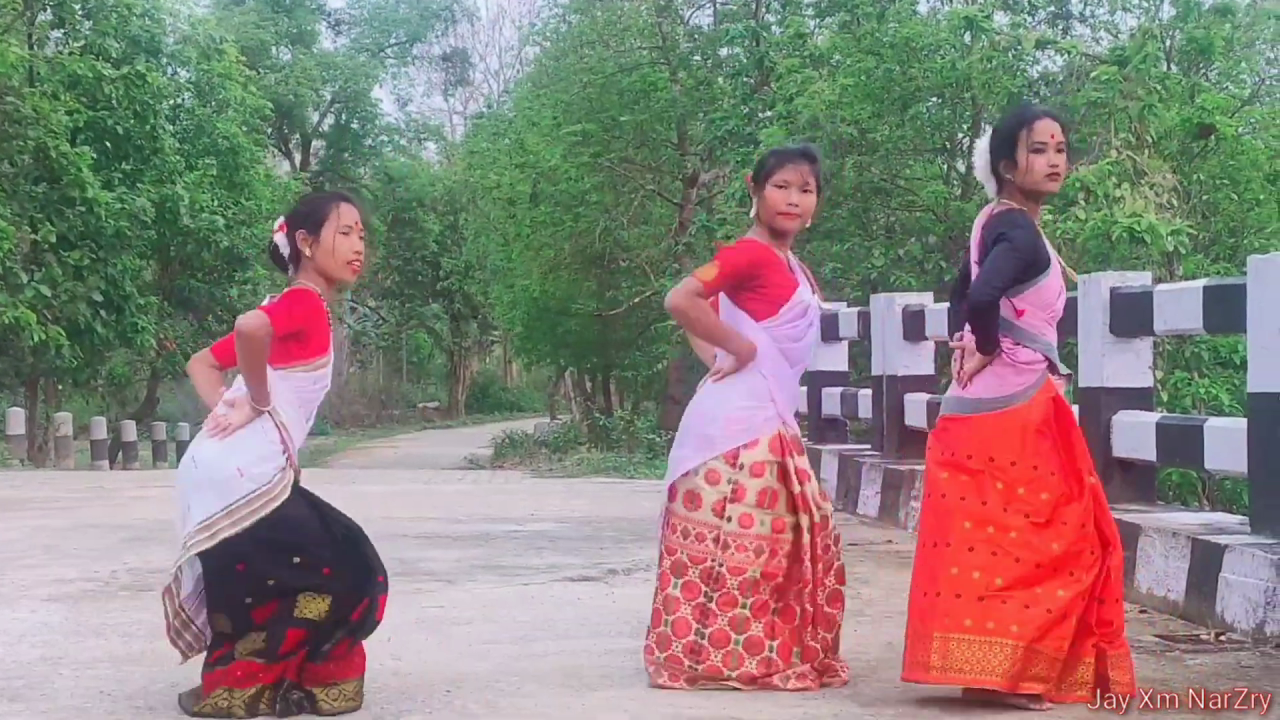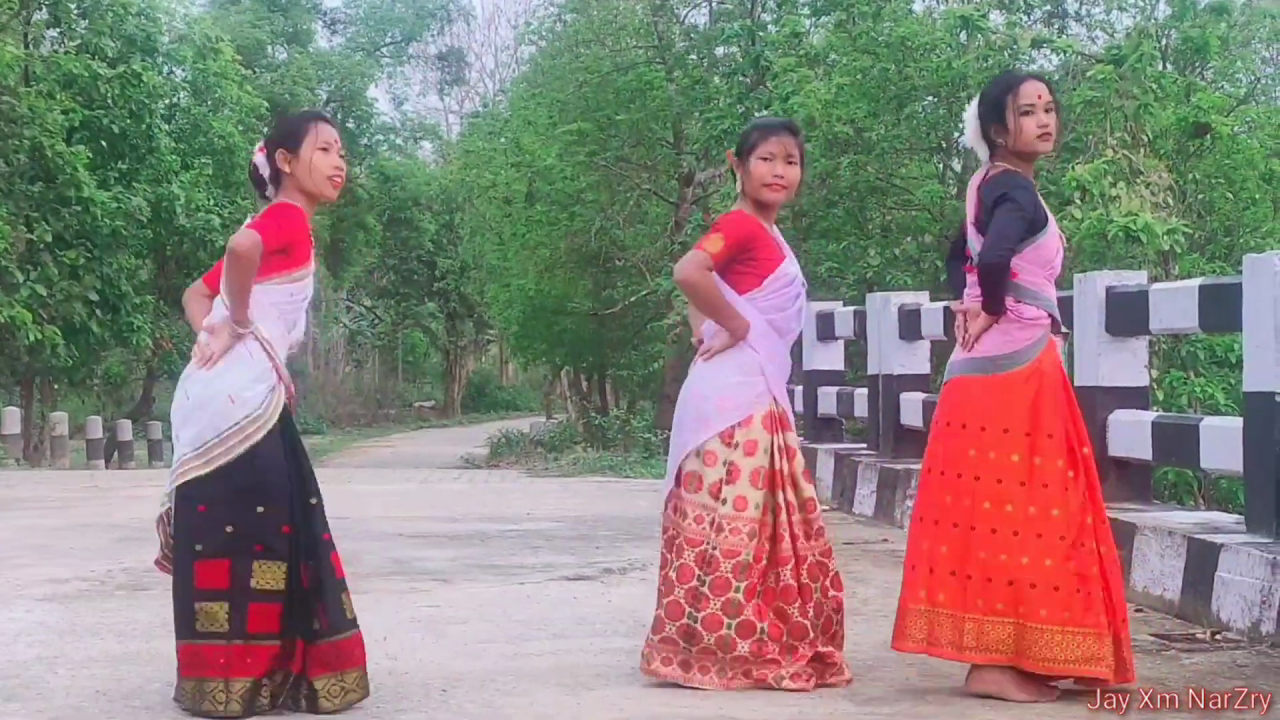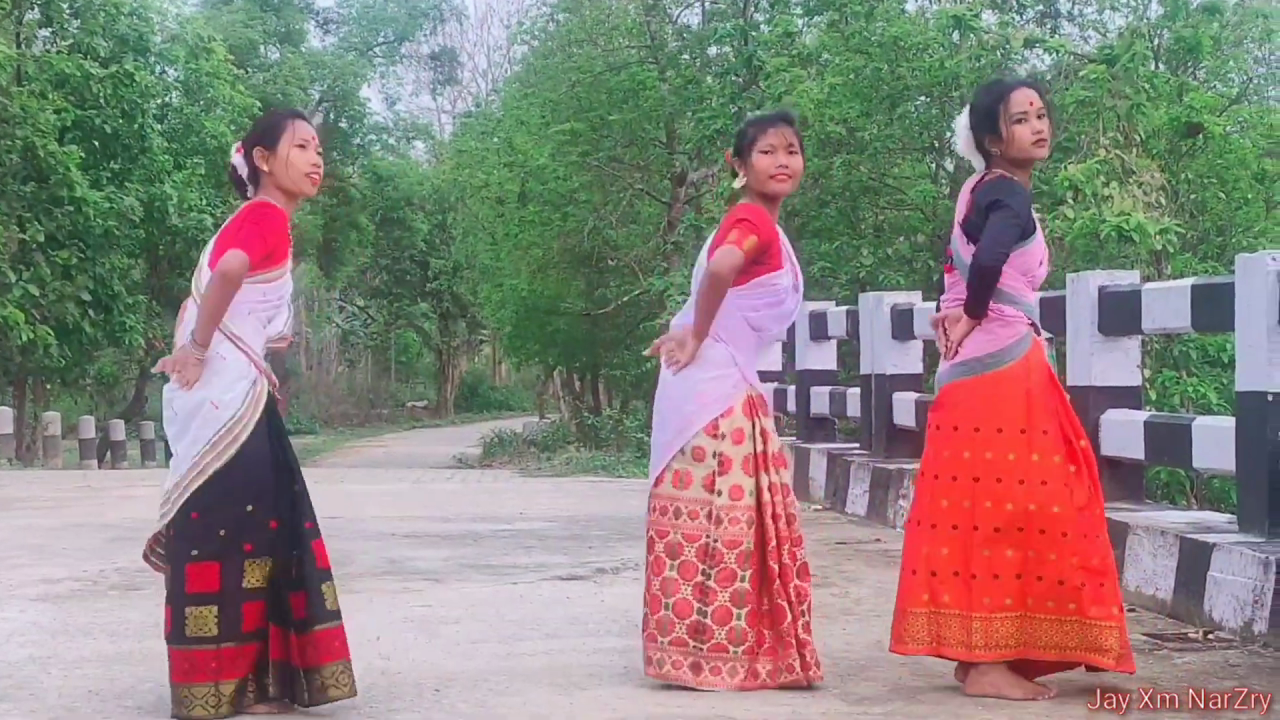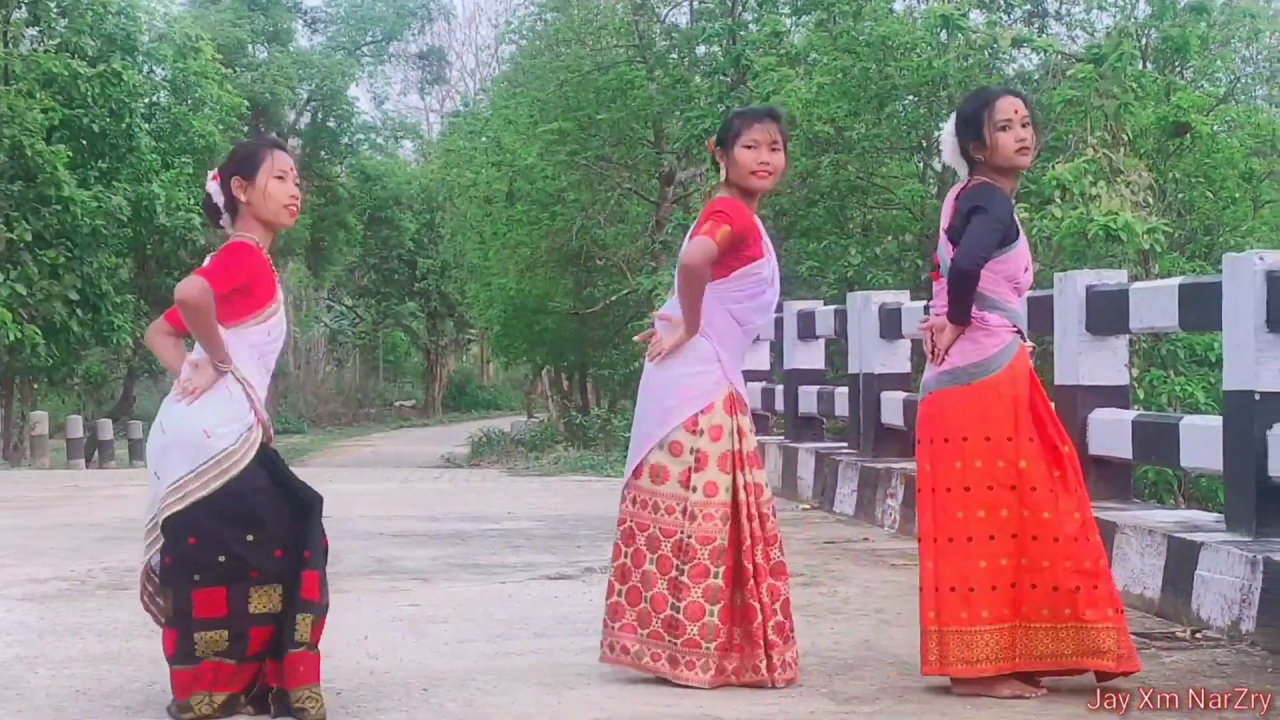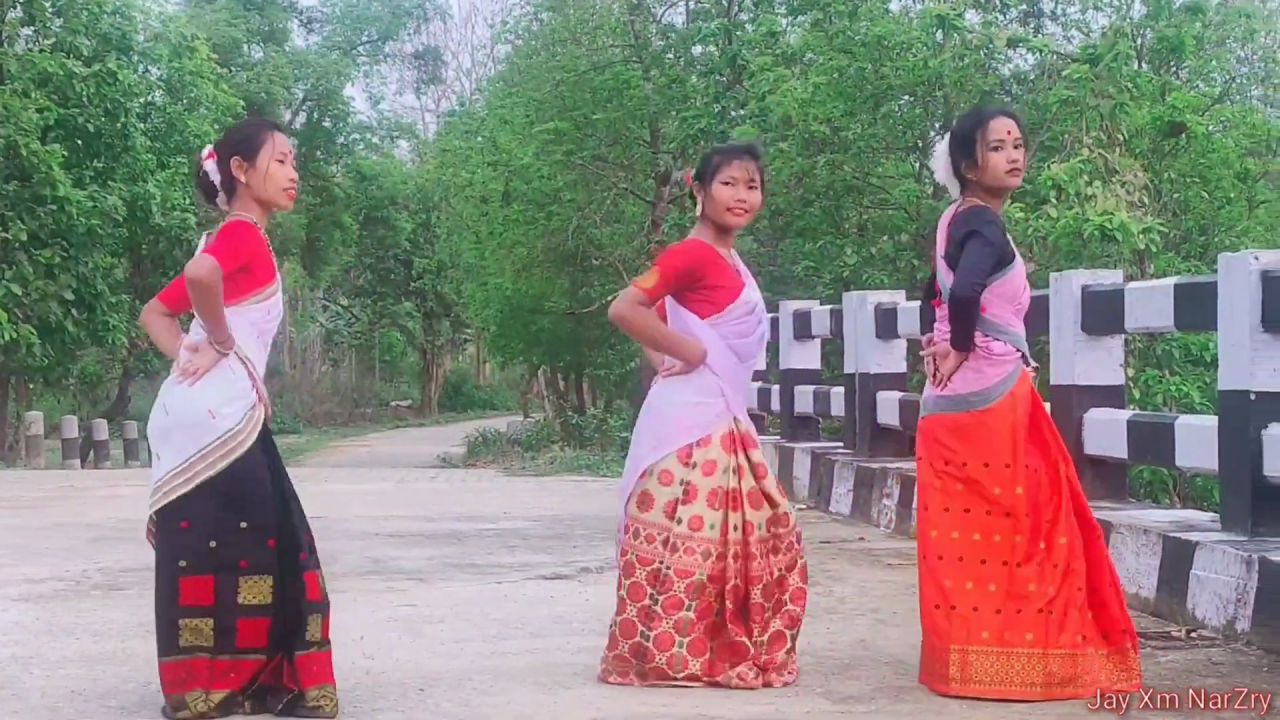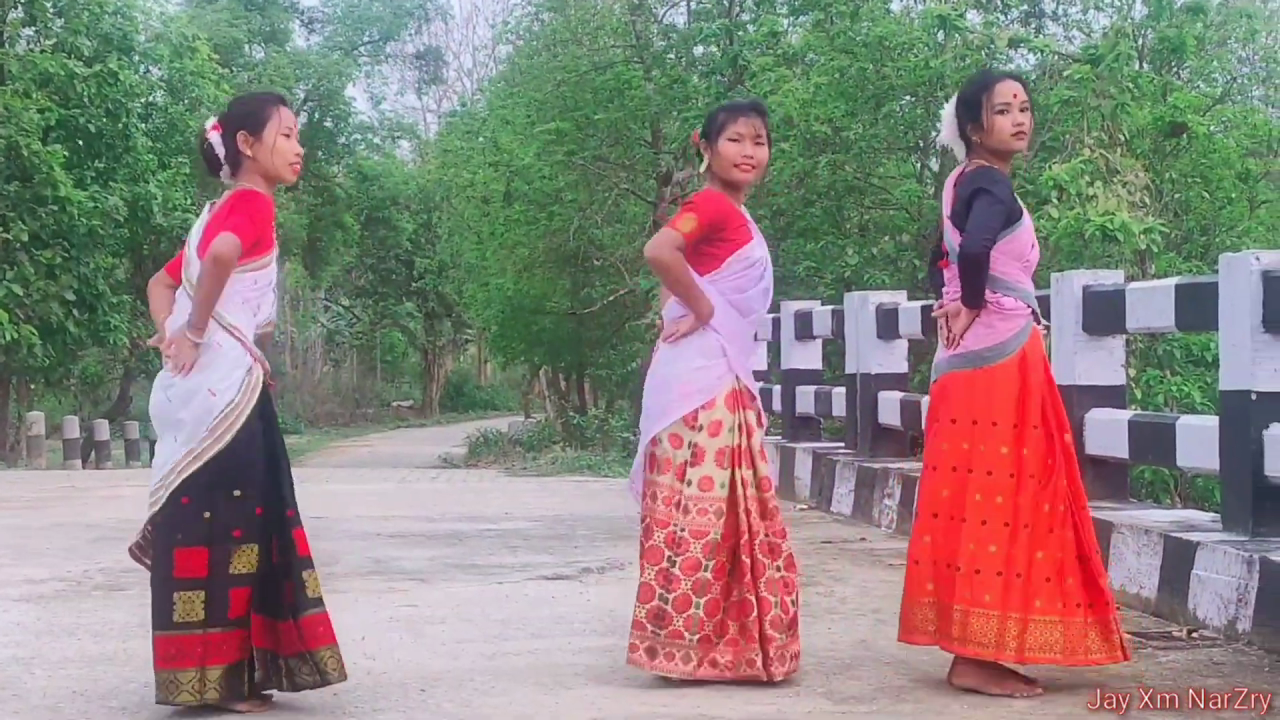
dt=0.2s
person 1, frame 1
left shoulder: (1000, 224)
right shoulder: (1017, 230)
left elbow: (964, 293)
right elbow: (983, 297)
left wrist: (974, 346)
right wrist: (987, 353)
left hip: (1012, 403)
right hip: (1010, 406)
left knee: (1061, 535)
right knee: (1030, 541)
left ankle: (1011, 667)
right ankle: (993, 673)
person 1, frame 2
left shoulder: (993, 186)
right shoulder: (1015, 188)
left elbow: (963, 256)
right elbow: (995, 258)
right wrist: (992, 313)
left hip: (998, 368)
right hip: (1014, 366)
left knee: (1003, 509)
right knee: (1017, 510)
left ankle: (1001, 656)
right ankle: (994, 663)
person 1, frame 3
left shoulder: (981, 191)
right shoulder: (1008, 193)
left elbow: (961, 262)
right elbow: (986, 263)
left wrist: (955, 315)
right wrist: (976, 316)
left hip: (984, 371)
right hip: (1002, 368)
left knee: (1004, 506)
right knee: (1011, 505)
left ankle: (987, 655)
right ankle: (987, 663)
person 1, frame 4
left shoulder: (970, 199)
right shoulder: (989, 199)
left elbow: (951, 271)
right elbow: (967, 265)
left wrist: (946, 322)
right wrist: (957, 324)
left hip: (968, 380)
right hip: (986, 377)
left knee: (987, 512)
right knee: (1006, 509)
left ankle: (988, 658)
right ankle: (979, 666)
person 1, frame 5
left shoulder: (961, 221)
right shoulder: (983, 224)
left elbow: (942, 291)
right elbow: (964, 293)
right wrist: (960, 349)
left hip: (967, 401)
right hip: (989, 399)
left knee: (987, 533)
right knee: (1013, 530)
left ankle: (980, 666)
right ankle: (987, 674)
person 1, frame 6
left shoulder: (968, 184)
right shoulder: (990, 183)
left elbow: (949, 258)
right elbow: (972, 250)
right wrist: (972, 308)
left hip: (978, 362)
right hip: (997, 359)
left knee: (993, 496)
right knee: (1001, 492)
left ankle: (976, 648)
right ankle: (977, 657)
person 2, frame 1
left shoulder: (283, 311)
right shoulder: (306, 304)
left elbow: (202, 363)
right elbow: (249, 327)
left wrist: (224, 411)
right wrist: (257, 404)
left hip: (227, 471)
right hip: (247, 479)
right knee: (328, 574)
person 2, frame 2
left shoulder: (274, 230)
right shoulder: (287, 218)
left elbow: (197, 293)
right elbow: (240, 246)
left wrist: (213, 335)
right wrist: (235, 326)
left hip: (232, 398)
right hip: (242, 399)
left knee: (256, 535)
right knee: (252, 535)
person 2, frame 3
left shoulder: (250, 224)
right shoulder: (265, 215)
left elbow: (197, 299)
right elbow: (230, 269)
left wrist: (188, 350)
right wrist: (197, 348)
left hip: (229, 398)
right hip: (226, 398)
left knee: (258, 531)
right knee: (237, 536)
person 2, frame 4
left shoulder: (237, 261)
right shoulder: (245, 254)
left elbow: (159, 330)
right elbow: (191, 294)
left wrist: (191, 371)
right wrist: (217, 363)
left hip: (219, 431)
right hip: (218, 434)
right knee: (245, 558)
person 2, frame 5
left shoulder: (228, 243)
right shoulder: (243, 234)
left elbow: (155, 312)
right elbow: (199, 273)
left wrist: (192, 355)
right wrist: (220, 345)
left hip: (212, 415)
right hip: (219, 417)
left knee: (258, 545)
right knee: (235, 549)
person 2, frame 6
left shoulder: (221, 213)
right shoulder: (251, 202)
left elbow: (161, 284)
right elbow: (222, 253)
left wrist: (174, 335)
right wrist: (196, 330)
left hip: (206, 387)
right hip: (222, 387)
left knee: (242, 520)
right knee: (226, 524)
left ankle: (228, 676)
right ankle: (212, 682)
person 3, frame 1
left shoulder: (783, 262)
right shoulder: (750, 253)
left elbow: (711, 312)
right elbow: (680, 300)
left wrist: (713, 355)
right wrist: (739, 350)
left hip: (769, 421)
right hip: (741, 421)
left knee: (806, 532)
right knee: (731, 543)
left ankle: (784, 657)
right ankle: (710, 660)
person 3, frame 2
left shoulder: (767, 235)
right shoulder: (738, 225)
left elbow: (706, 299)
right elbow: (688, 274)
left wrist: (711, 332)
right wrist: (734, 326)
left hip: (762, 401)
right hip: (733, 401)
left knee: (790, 526)
right knee: (728, 527)
left ankle: (778, 651)
right ankle: (707, 654)
person 3, frame 3
left shoulder: (757, 225)
right shoulder: (754, 222)
left elbow: (719, 282)
right elbow: (720, 268)
left wrist: (687, 334)
right wrist: (698, 335)
left hip: (734, 390)
right hip: (714, 390)
left knee: (759, 519)
right knee: (719, 523)
left ankle: (755, 652)
right ankle: (713, 654)
person 3, frame 4
left shoulder: (738, 217)
right shoulder: (730, 213)
left elbow: (692, 293)
right elbow: (695, 260)
left wrist: (676, 324)
right wrist: (689, 325)
left hip: (717, 386)
right hip: (695, 386)
left knee: (738, 517)
right knee: (696, 518)
left ankle: (736, 649)
right ankle: (687, 650)
person 3, frame 5
left shoulder: (729, 260)
right shoulder: (691, 253)
right elbow: (623, 310)
left wrist: (675, 360)
right wrist: (686, 353)
left hip: (725, 420)
right hip: (692, 420)
left knee: (769, 532)
right knee: (685, 542)
left ankle: (737, 654)
right ankle: (665, 659)
person 3, frame 6
left shoulder: (733, 216)
right shoulder: (710, 205)
right elbow: (658, 251)
left wrist: (683, 313)
right wrist: (700, 308)
left hip: (727, 382)
right hip: (698, 382)
left knee: (739, 511)
right knee: (698, 511)
left ankle: (735, 642)
right ankle: (688, 645)
